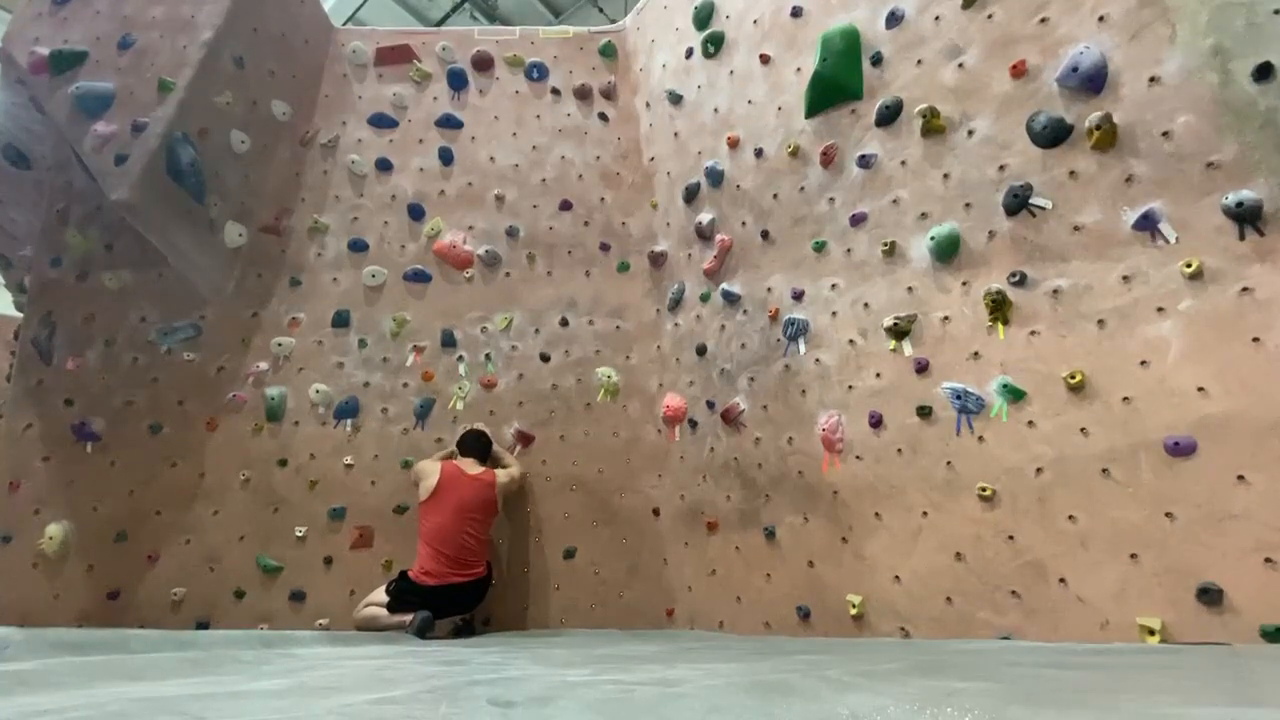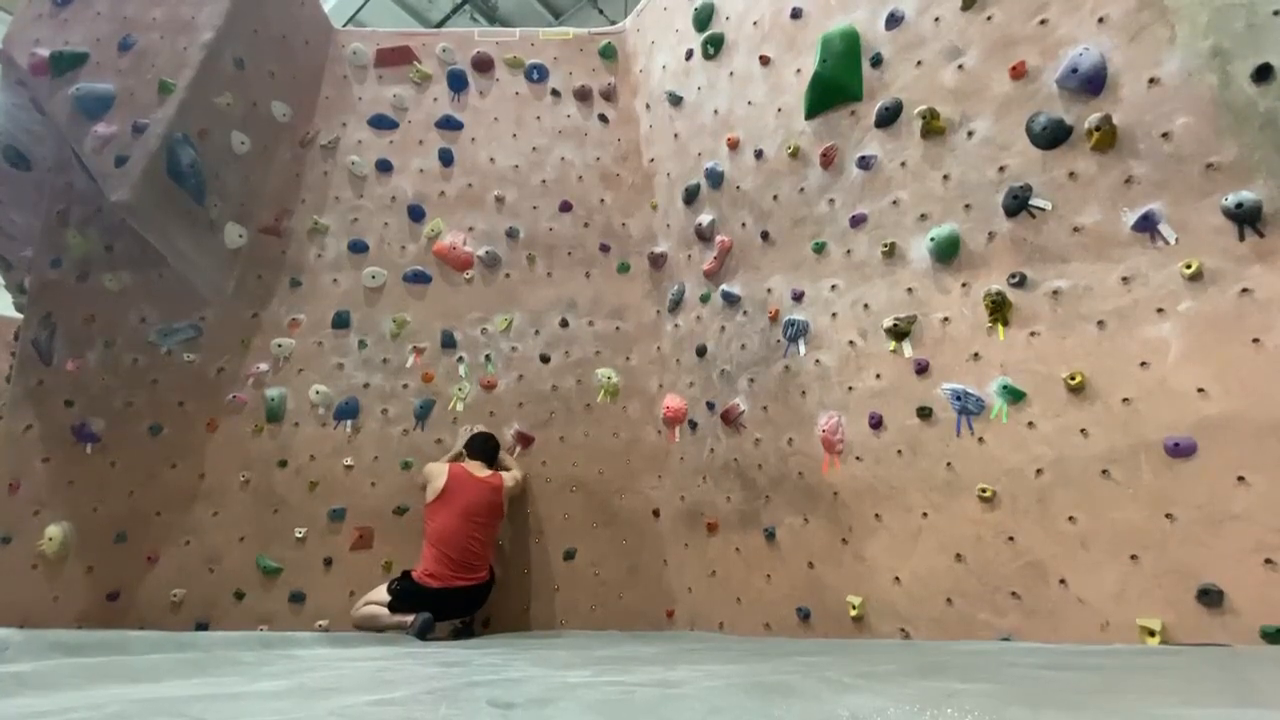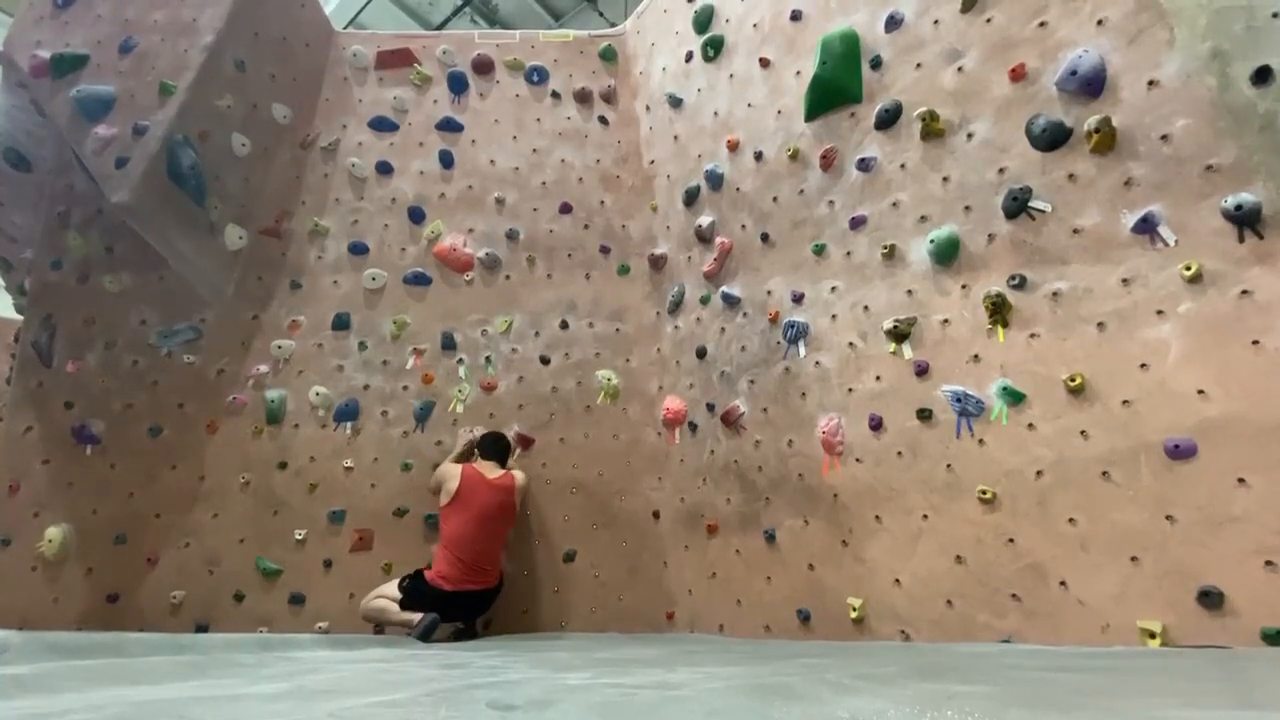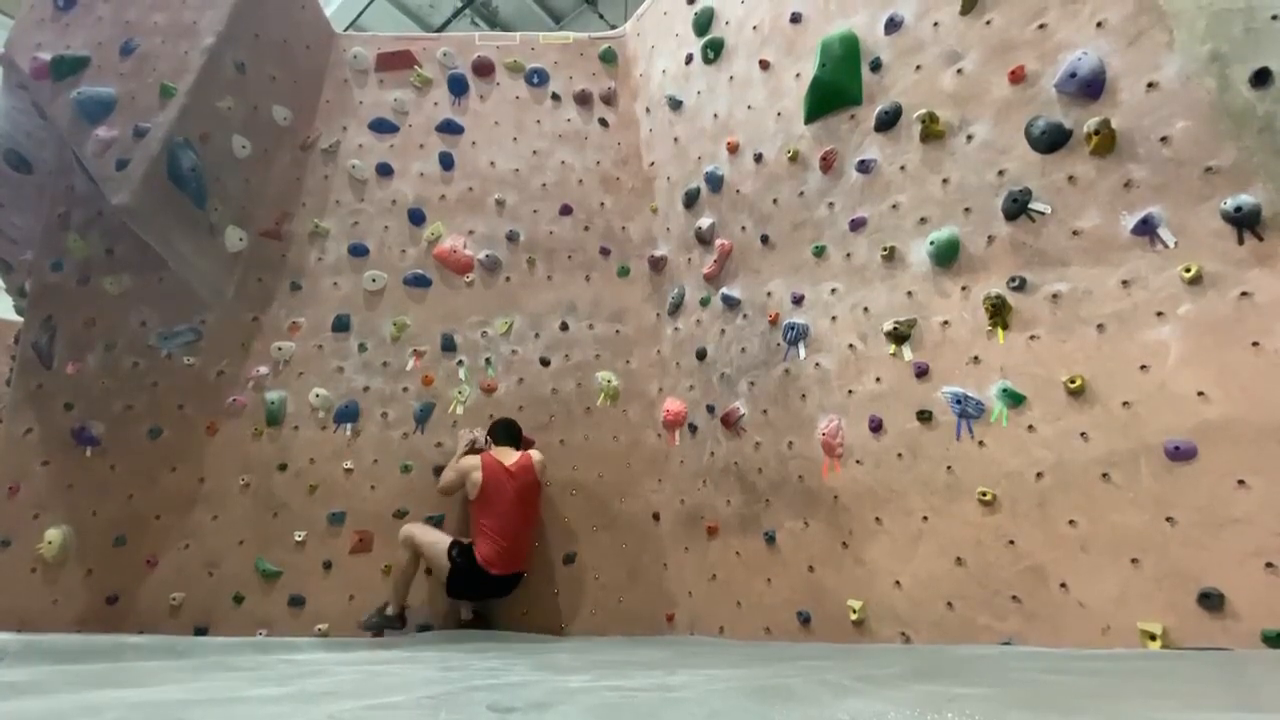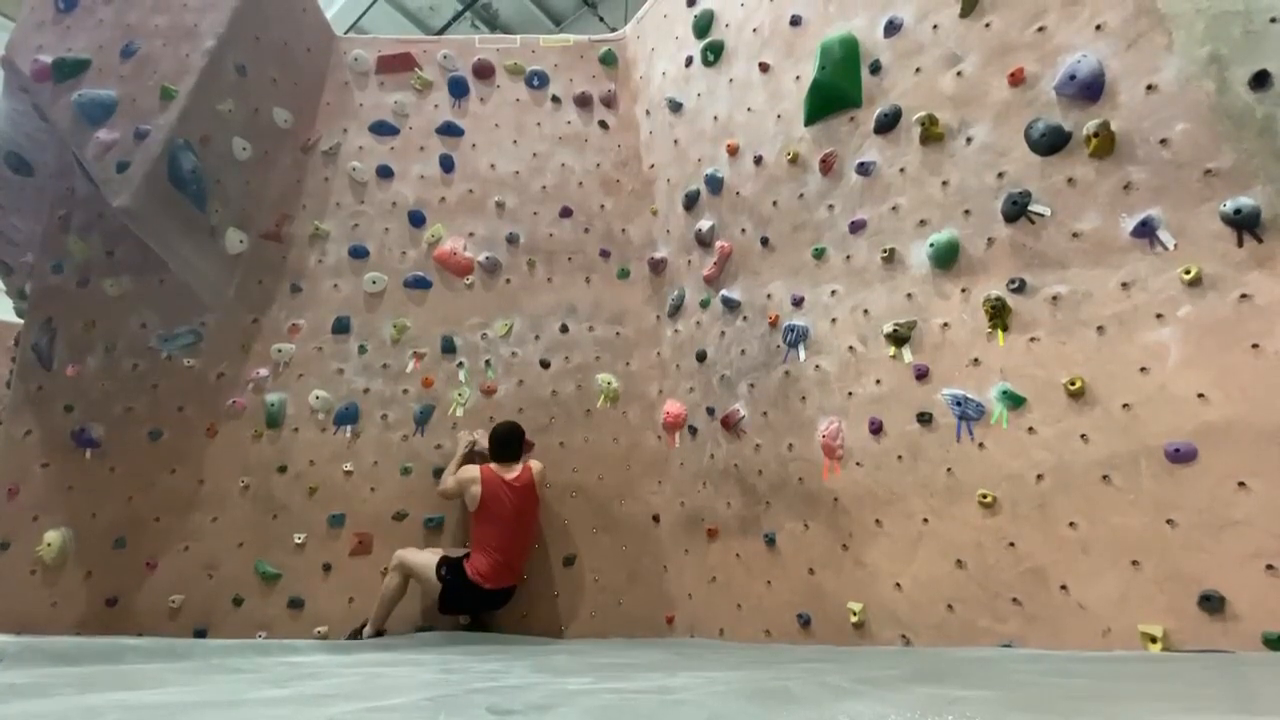
dt=0.5s
person 1, frame 1
left shoulder: (430, 471)
right shoulder: (497, 481)
right elbow: (516, 469)
left wrist: (454, 448)
right wrist: (489, 444)
left hip: (427, 588)
right hip: (473, 590)
left knee: (361, 616)
left ankle: (411, 619)
person 1, frame 2
left shoulder: (437, 472)
right shoulder: (505, 484)
right elbow: (516, 471)
left wrist: (457, 449)
right wrist: (490, 446)
left hip: (430, 590)
right hip: (476, 594)
left knee: (359, 613)
left ankle: (411, 620)
right ankle: (463, 622)
person 1, frame 3
left shoulder: (452, 473)
right shoulder: (517, 483)
left elbow: (434, 487)
left wrist: (459, 449)
right wrist: (496, 445)
left hip: (443, 591)
right hip: (485, 596)
left knee: (368, 606)
left ankle: (418, 618)
right ankle: (467, 623)
person 1, frame 4
left shoulder: (473, 465)
right shoulder: (537, 461)
left elbow: (443, 487)
left wrist: (461, 450)
left hip: (481, 574)
right hip: (513, 578)
left knee: (410, 533)
right knee: (440, 543)
left ankle: (393, 612)
right ankle: (471, 620)
person 1, frame 5
left shoulder: (473, 476)
right shoulder: (536, 472)
left elbow: (444, 489)
left wrist: (461, 452)
right wrist: (486, 449)
left hip: (477, 588)
right hip: (506, 590)
left knee: (402, 559)
right knee: (433, 555)
left ankle: (369, 633)
right ankle: (469, 622)
